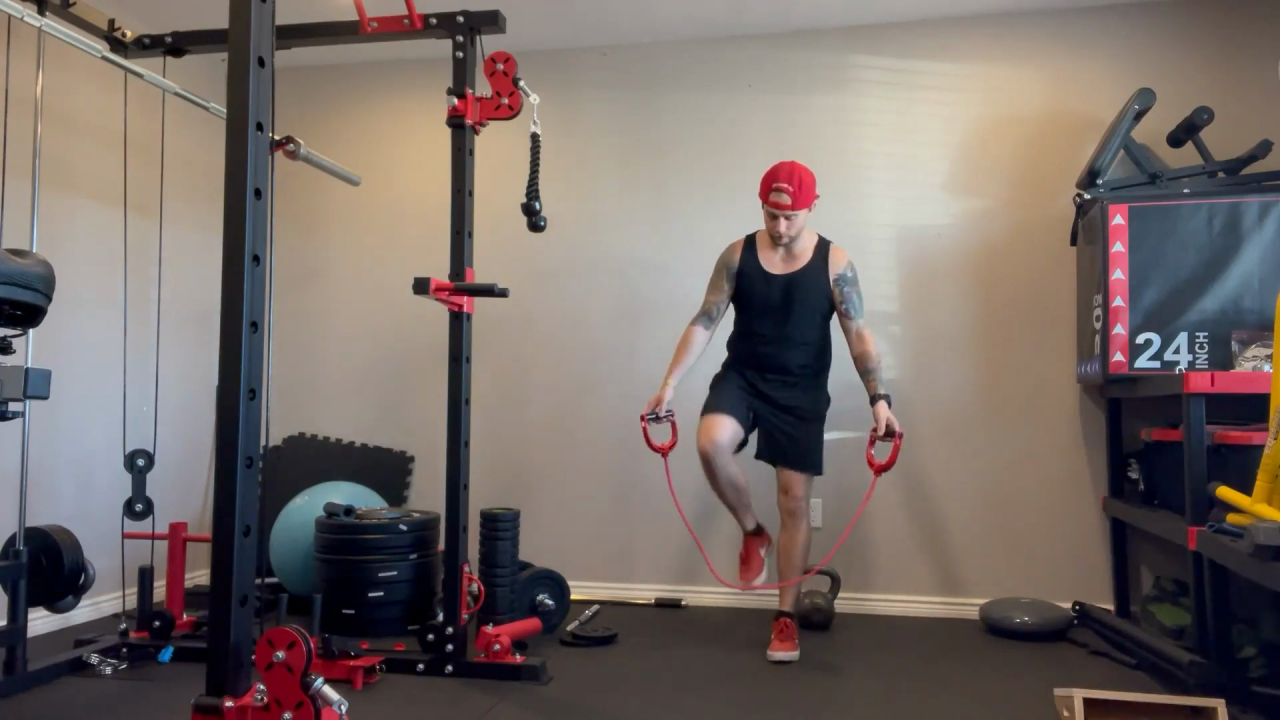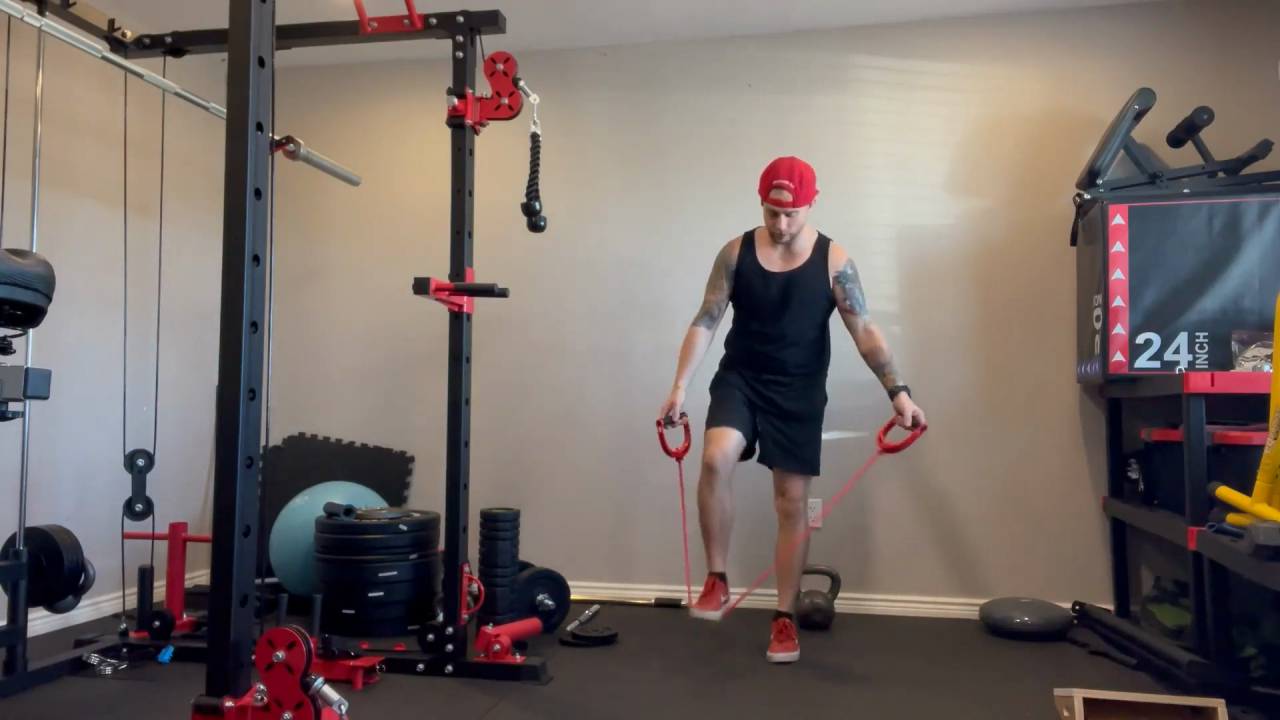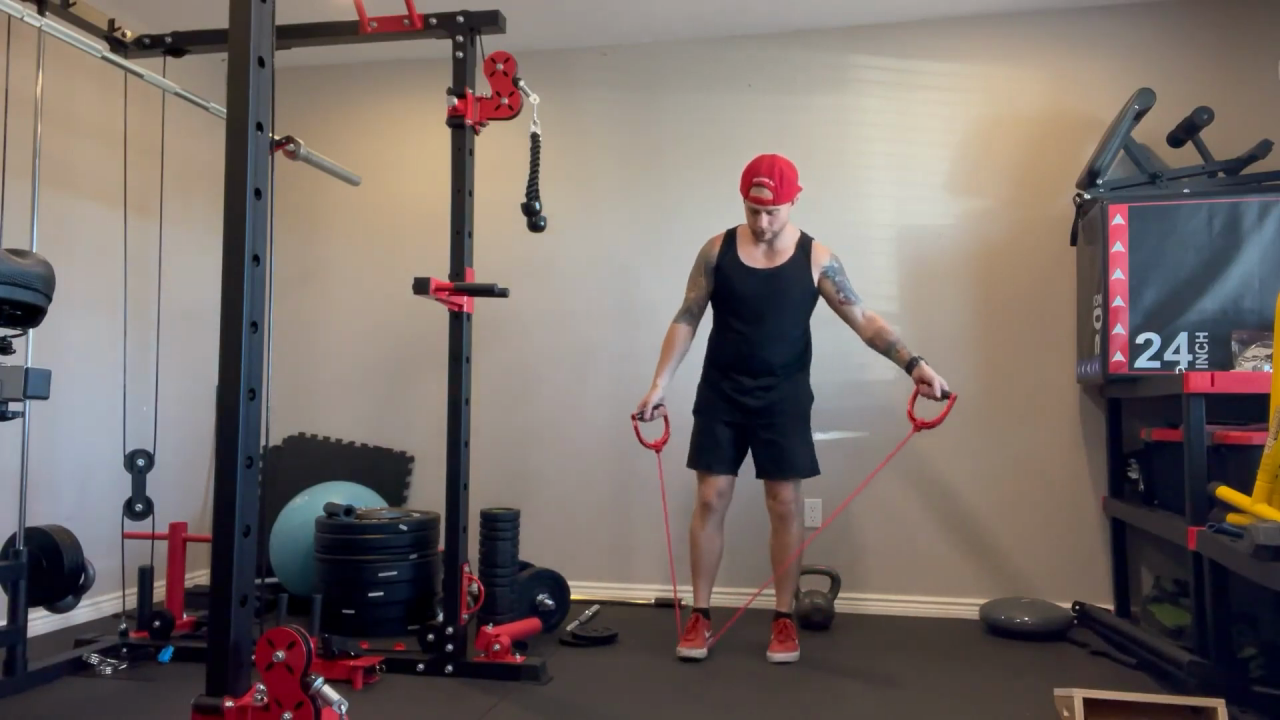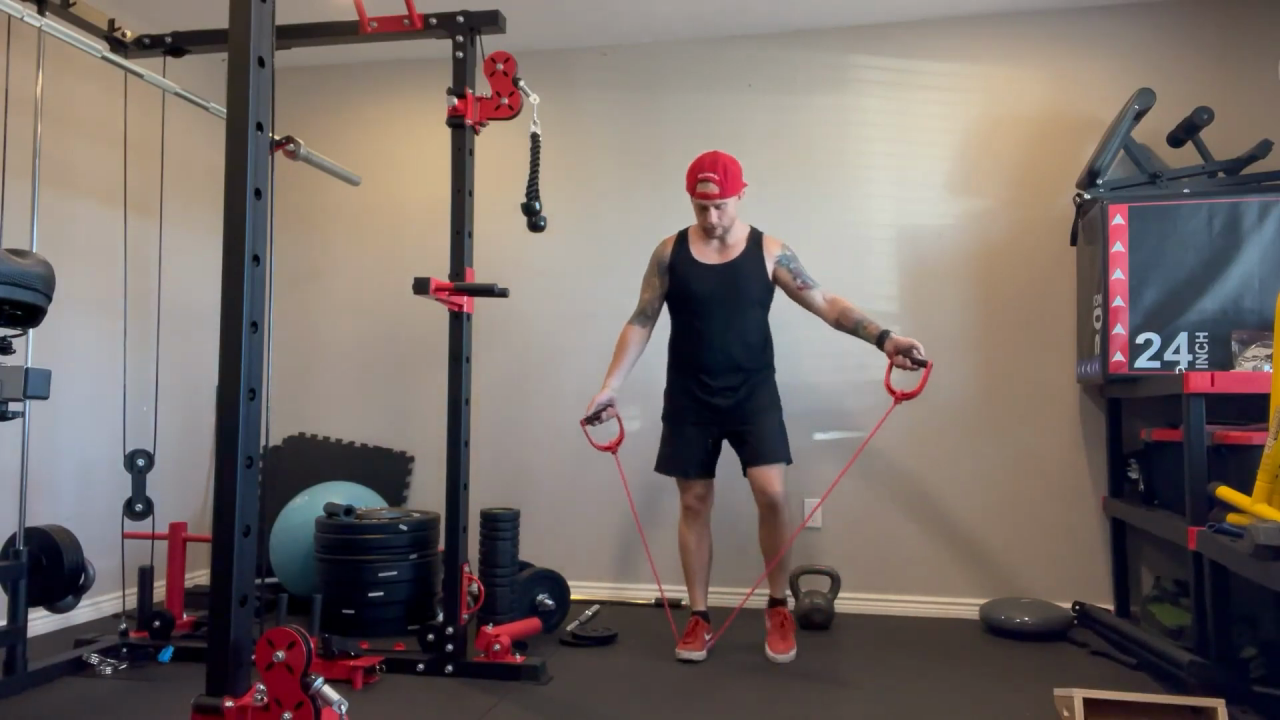
dt=0.4s
person 1, frame 1
left shoulder: (835, 263)
right shoulder: (737, 254)
left elbow: (858, 335)
right elbow: (704, 322)
left wrist: (879, 399)
right wrist: (668, 384)
left hip: (801, 391)
right hip: (743, 377)
left knee: (794, 499)
right knee: (711, 442)
left ankle: (785, 617)
right ankle: (752, 534)
person 1, frame 2
left shoulder: (834, 260)
right shoulder: (736, 252)
left elbow: (864, 331)
right elbow: (705, 321)
left wrist: (897, 391)
right wrist: (680, 387)
left hip: (799, 393)
right hip: (739, 379)
left knee: (792, 501)
right knee: (717, 461)
left ankle: (784, 618)
right ankle: (717, 576)
person 1, frame 3
left shoulder: (816, 258)
right shoulder: (717, 250)
left elbow: (863, 319)
right elbow: (686, 320)
left wrist: (914, 364)
right wrist: (659, 385)
left hip: (783, 398)
right hip: (720, 395)
left knee: (785, 506)
right knee: (711, 501)
left ankle: (783, 619)
right ankle: (700, 615)
person 1, frame 4
left shoulder: (770, 251)
right shoulder: (670, 252)
left elbow: (825, 303)
right elbow: (641, 322)
left wrist: (884, 338)
right wrist: (610, 386)
left hip: (753, 391)
right hip: (689, 397)
left knee: (772, 493)
right knee: (694, 504)
left ankle: (779, 603)
right ankle: (699, 617)
